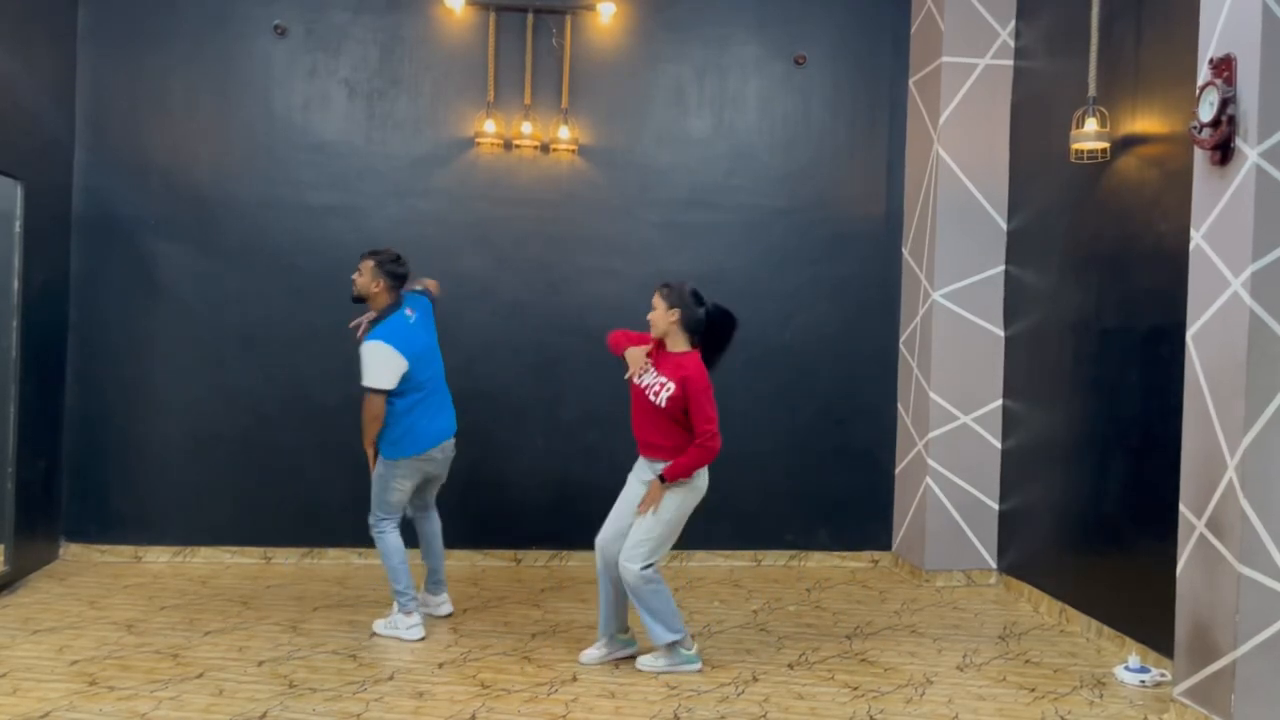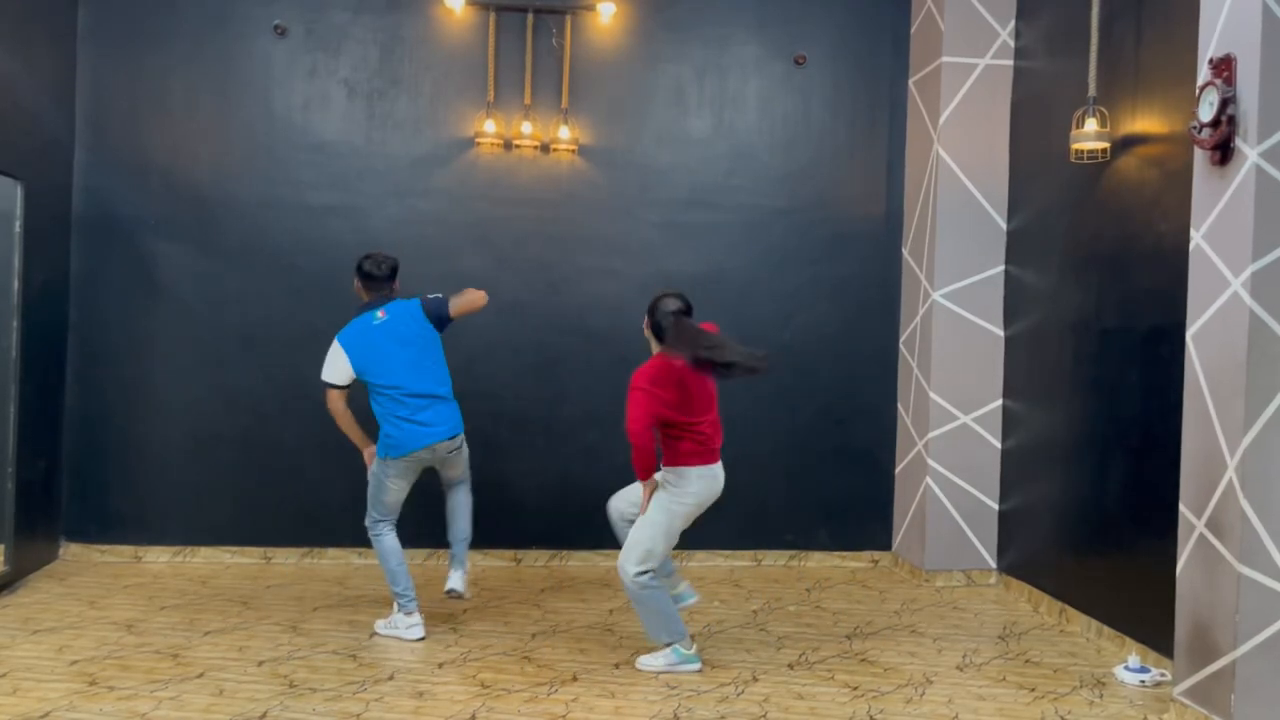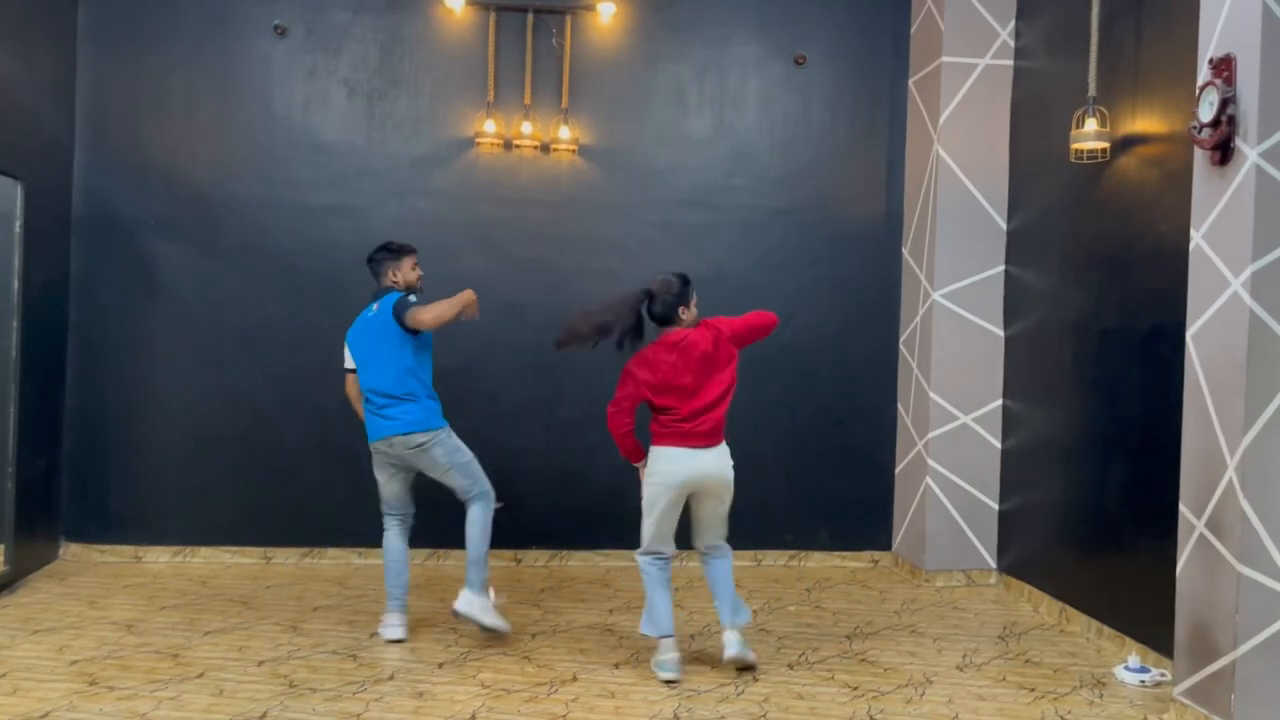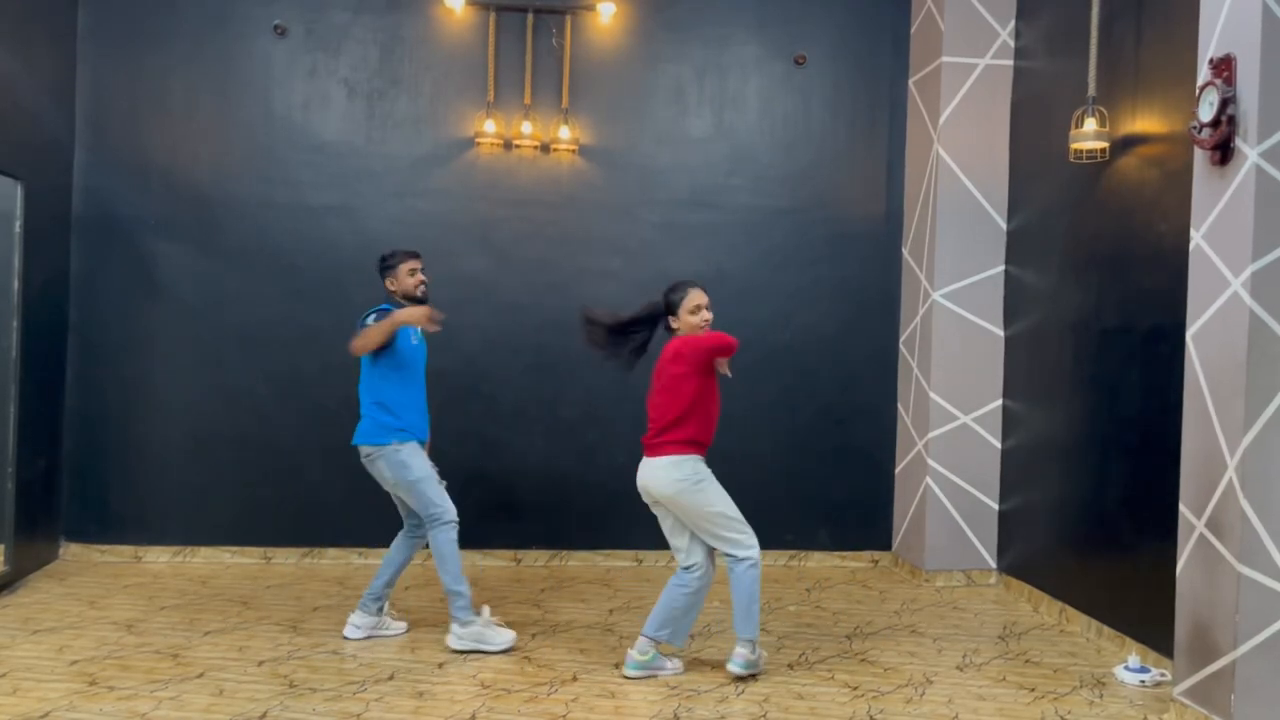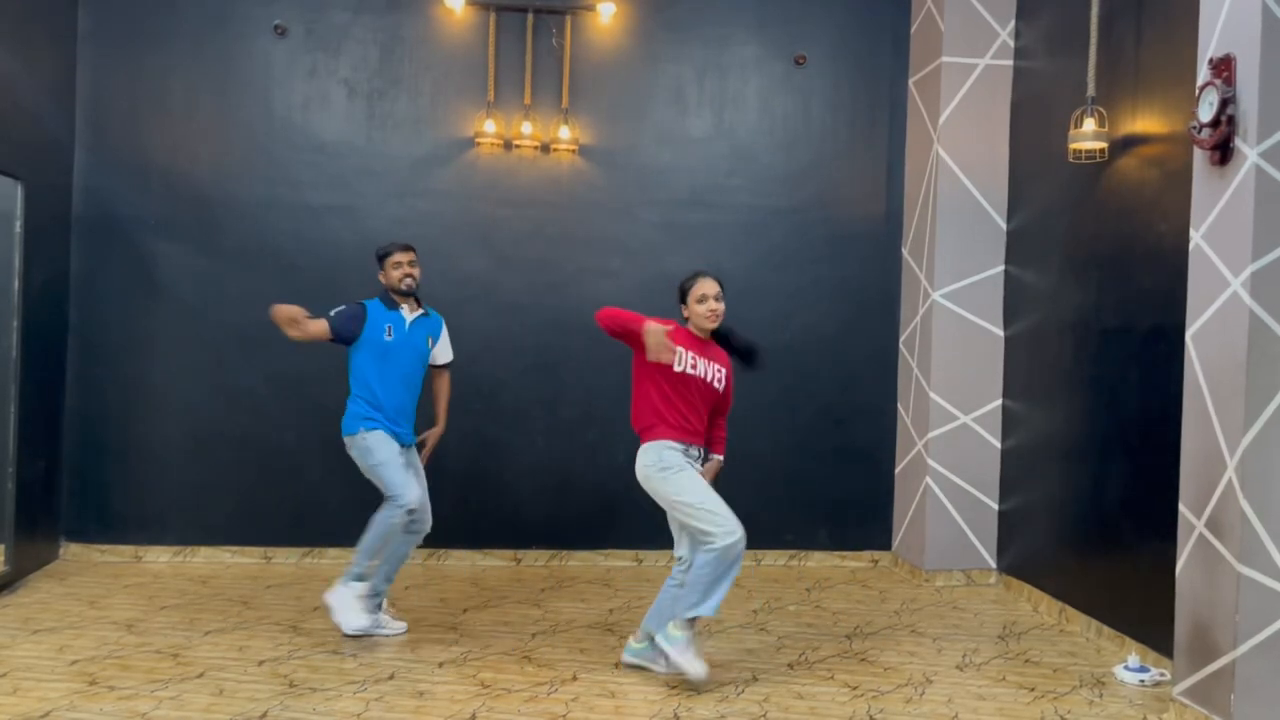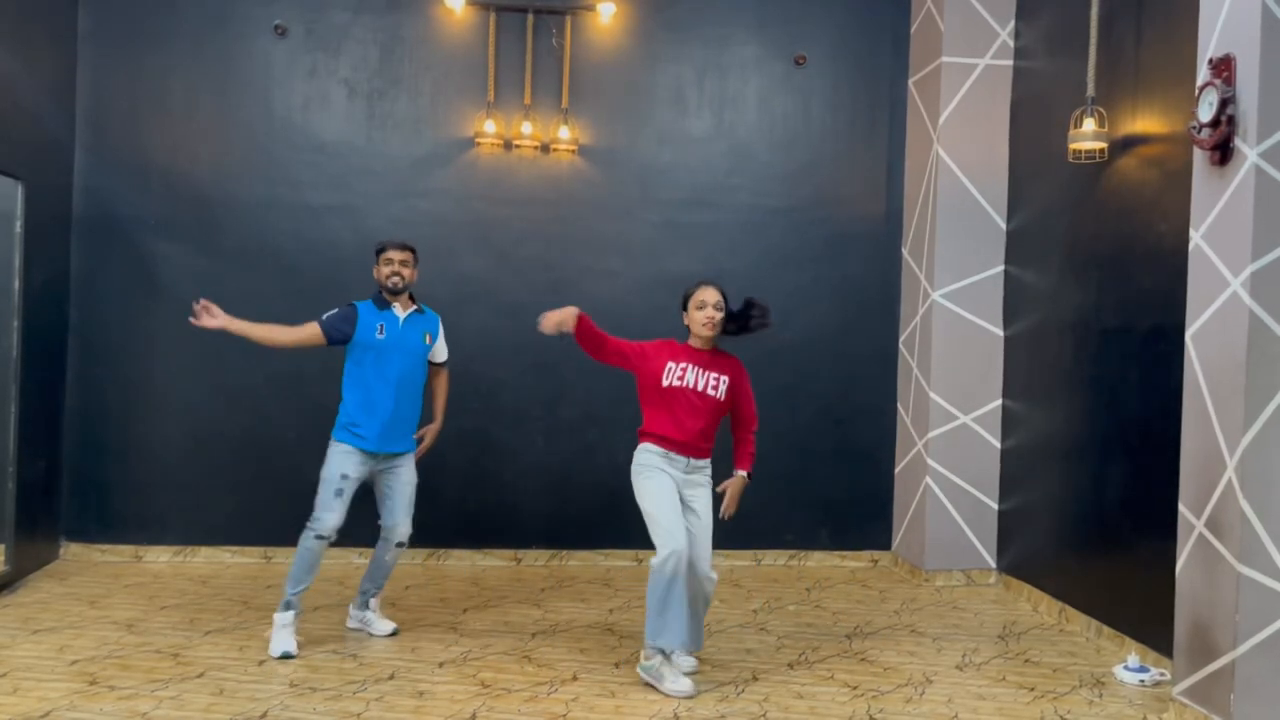
dt=0.2s
person 1, frame 1
left shoulder: (692, 373)
right shoulder: (651, 344)
left elbow: (709, 443)
right elbow: (615, 337)
left wrist: (665, 481)
right wrist: (631, 349)
left hip: (680, 477)
right hip: (649, 467)
left knee: (635, 563)
right knee: (607, 547)
left ankle: (682, 649)
right ankle: (616, 638)
person 1, frame 2
left shoulder: (649, 375)
right shoulder: (700, 349)
left elbow: (638, 436)
right elbow: (706, 331)
left wrist: (646, 481)
left hip: (686, 480)
right hip: (709, 473)
left knee: (634, 567)
right knee: (620, 509)
left ankle: (682, 649)
right ankle: (673, 587)
person 1, frame 3
left shoulder: (641, 361)
right shoulder: (718, 334)
left elbow: (618, 418)
right elbow: (768, 320)
left wrist: (639, 462)
left hip: (666, 463)
right hip: (715, 460)
left knee: (653, 554)
right knee: (713, 547)
left ankle: (665, 647)
right ankle: (733, 635)
person 1, frame 4
left shoulder: (674, 358)
right shoulder: (686, 348)
right elbow: (720, 342)
right wrist: (720, 355)
left hip: (658, 473)
right hip: (679, 471)
left knee: (696, 564)
right knee: (744, 550)
left ankle: (645, 650)
right ankle: (746, 649)
person 1, frame 5
left shoulder: (722, 361)
right shoulder: (661, 337)
right elbow: (606, 316)
left wrist: (715, 459)
right wrist: (649, 328)
left hip: (691, 462)
right hip: (660, 457)
left knee: (695, 558)
right knee: (729, 536)
left ankle: (649, 640)
right ankle: (677, 626)
person 1, frame 6
left shoulder: (733, 369)
right shoulder: (658, 353)
left elbow: (746, 425)
right elbow: (604, 348)
left wrist: (741, 474)
right wrist: (575, 319)
left hip: (697, 472)
right hip: (655, 463)
left knee: (700, 571)
right knee: (674, 548)
left ankle: (680, 646)
right ankle: (657, 657)
person 2, frame 1
left shoulder: (381, 345)
right shoulder: (417, 302)
left elbow: (374, 410)
right elbow: (429, 286)
left wrist: (370, 449)
right wrist: (377, 315)
left hip: (408, 446)
right hip: (445, 435)
left knee: (383, 523)
right knee: (423, 507)
left ankle: (407, 615)
right ankle: (436, 593)
person 2, frame 2
left shoulder: (344, 340)
right shoulder: (418, 310)
left elbow: (334, 402)
right elbow: (478, 298)
left wrist: (365, 447)
right wrist: (456, 298)
left hip: (398, 446)
right hip: (447, 433)
left knee: (380, 525)
right knee: (459, 483)
left ankle: (406, 615)
right ankle: (457, 570)
person 2, frame 3
left shoulder: (358, 327)
right shoulder: (404, 306)
left elbow: (352, 387)
right elbow: (429, 319)
right wrist: (462, 300)
left hip: (383, 438)
right hip: (423, 430)
left knee: (395, 521)
right knee: (481, 497)
left ankle: (395, 615)
right ankle: (476, 594)
person 2, frame 4
left shoulder: (403, 324)
right shoulder: (382, 317)
right elbow: (360, 346)
left wrist: (418, 429)
right wrist: (400, 317)
left hip: (399, 441)
right hip: (388, 443)
left knee: (418, 527)
right knee: (440, 520)
left ankle: (368, 613)
right ankle: (467, 623)
person 2, frame 5
left shoulder: (434, 325)
right shoulder: (365, 315)
left elbow: (441, 375)
right elbow: (303, 330)
left wrist: (438, 426)
right wrist: (284, 314)
left hip: (406, 439)
right hip: (368, 431)
left knee: (417, 522)
right knee: (407, 500)
left ankle: (369, 608)
right ankle: (352, 585)
person 2, frame 6
left shoulder: (430, 323)
right shoulder: (356, 316)
left elbow: (439, 373)
right elbow: (294, 336)
left wrist: (435, 423)
right wrist: (228, 324)
left hip: (400, 452)
right hip: (352, 443)
left knee: (397, 536)
right knee: (324, 528)
left ankle: (363, 607)
right ankle: (287, 614)
